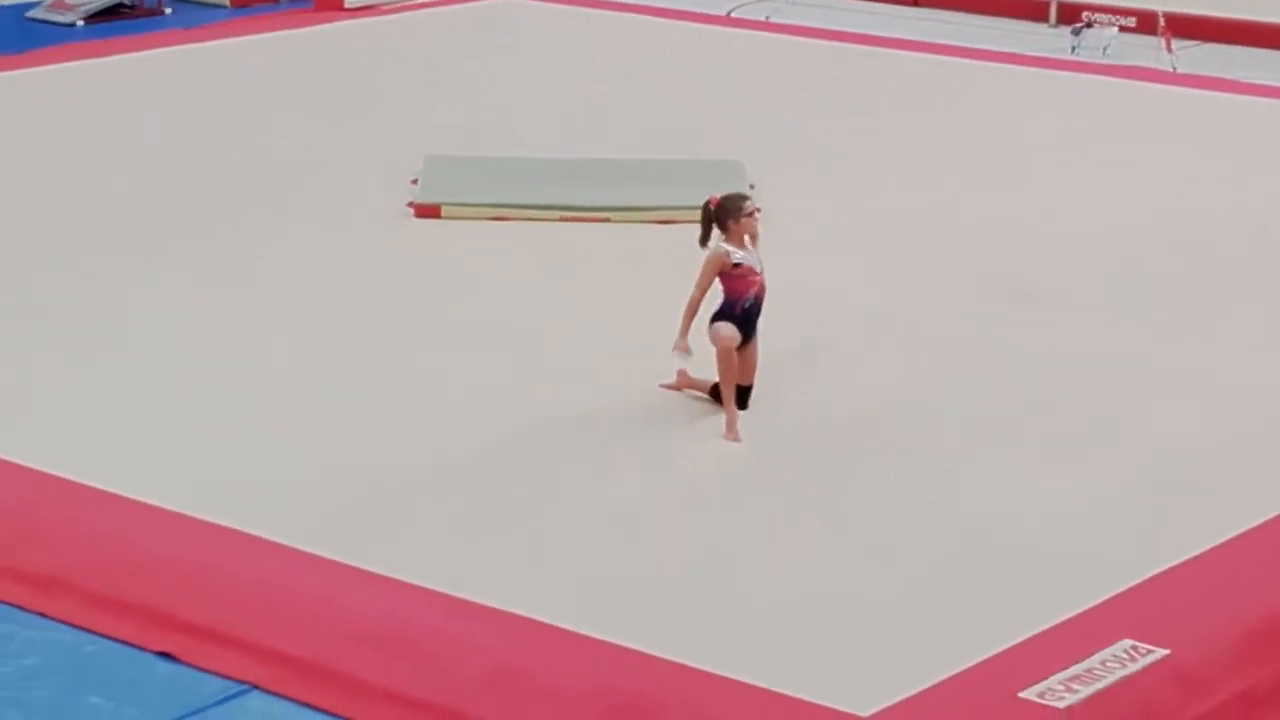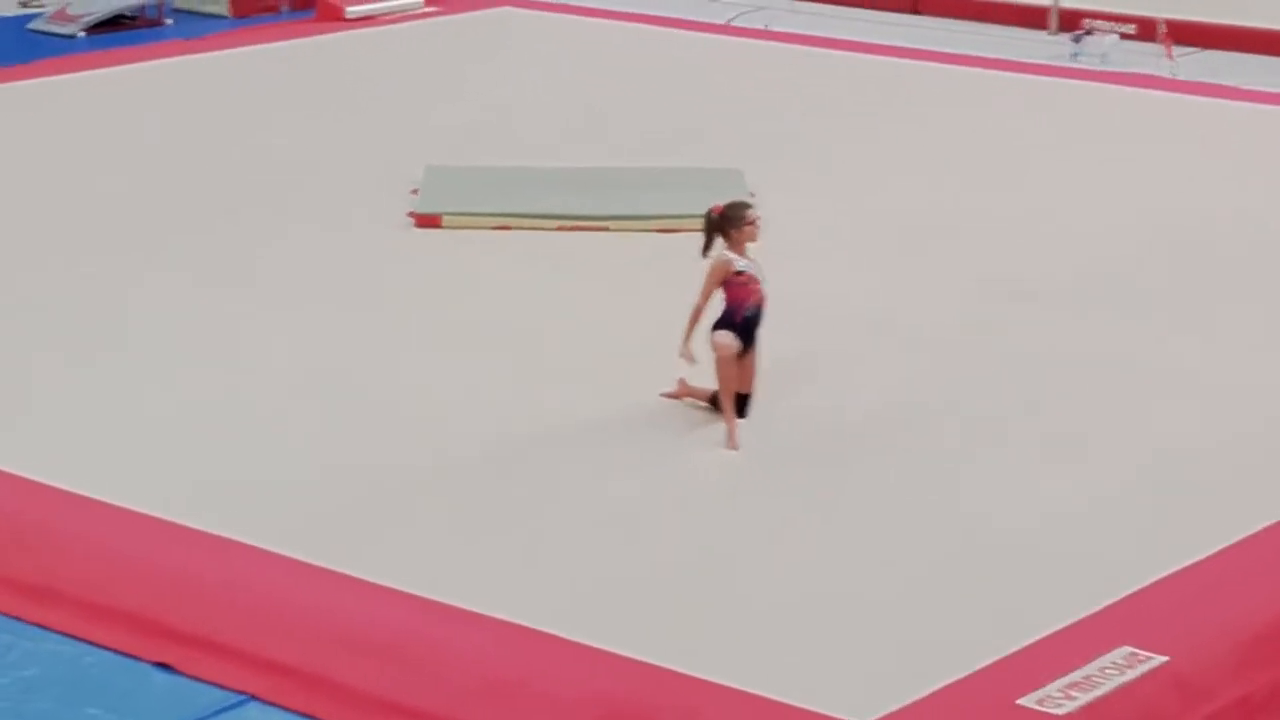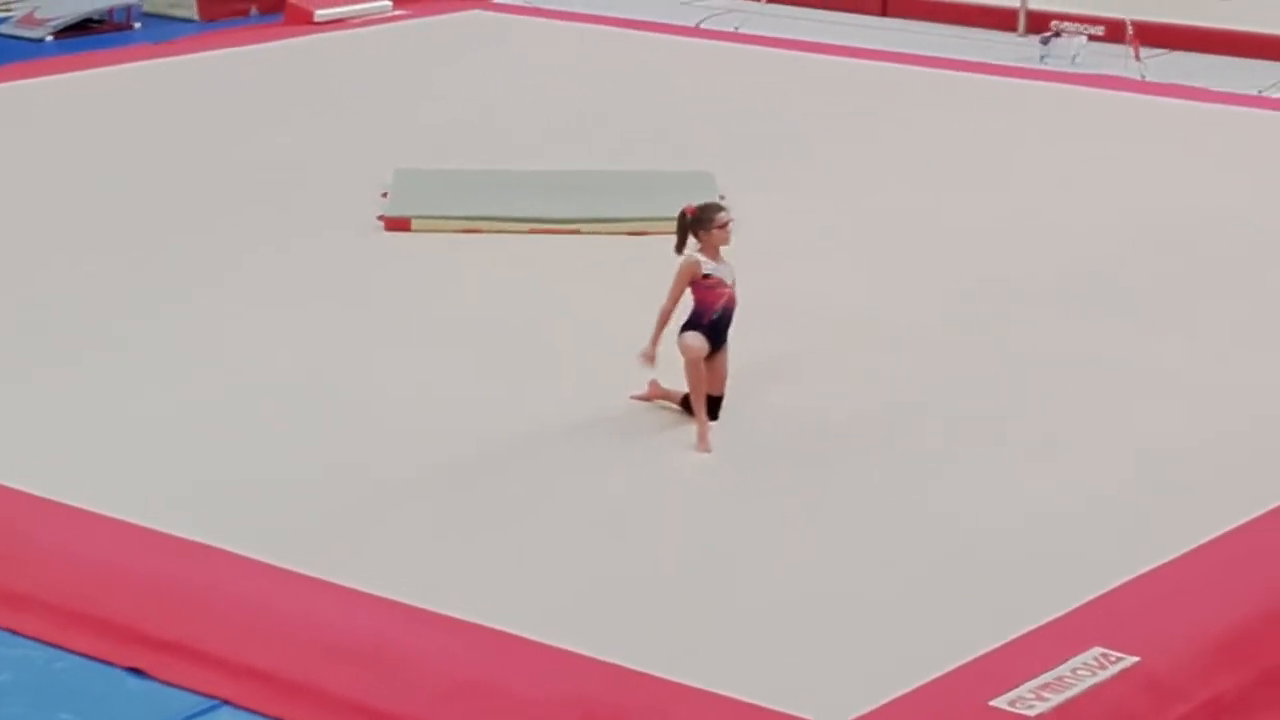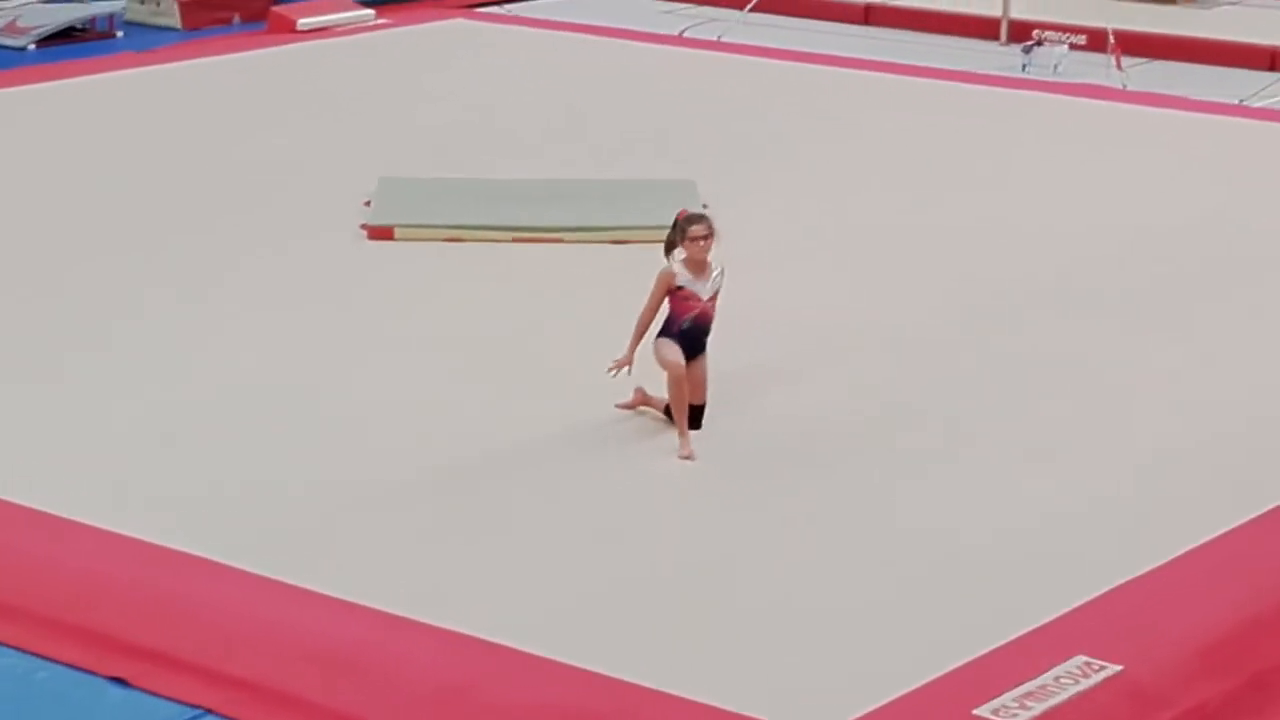
dt=0.2s
person 1, frame 1
left shoulder: (748, 246)
right shoulder: (721, 253)
right elbow: (697, 294)
right wrist: (682, 335)
left hip: (749, 325)
right hip: (727, 320)
left knee: (741, 398)
right knee: (726, 341)
left ankle: (687, 380)
right ankle: (730, 414)
person 1, frame 2
left shoulder: (747, 258)
right shoulder: (724, 261)
right elbow: (701, 302)
right wrist: (685, 343)
left hip: (748, 332)
right hip: (728, 328)
left knee: (740, 406)
right knee: (725, 349)
left ankle: (687, 389)
right ankle: (729, 422)
person 1, frame 3
left shoulder: (722, 261)
right shoulder: (693, 262)
right elbow: (669, 304)
right wrist: (652, 344)
left hip: (720, 336)
right hip: (696, 330)
left knee: (712, 409)
right knee: (694, 351)
left ankle: (659, 391)
right ankle: (701, 424)
person 1, frame 4
left shoulder: (717, 272)
right shoulder: (671, 273)
right elbow: (648, 313)
right wrist: (630, 353)
left hip: (698, 345)
right hip: (670, 339)
left knee: (695, 419)
right knee: (676, 367)
left ankle: (645, 398)
right ankle: (683, 436)
